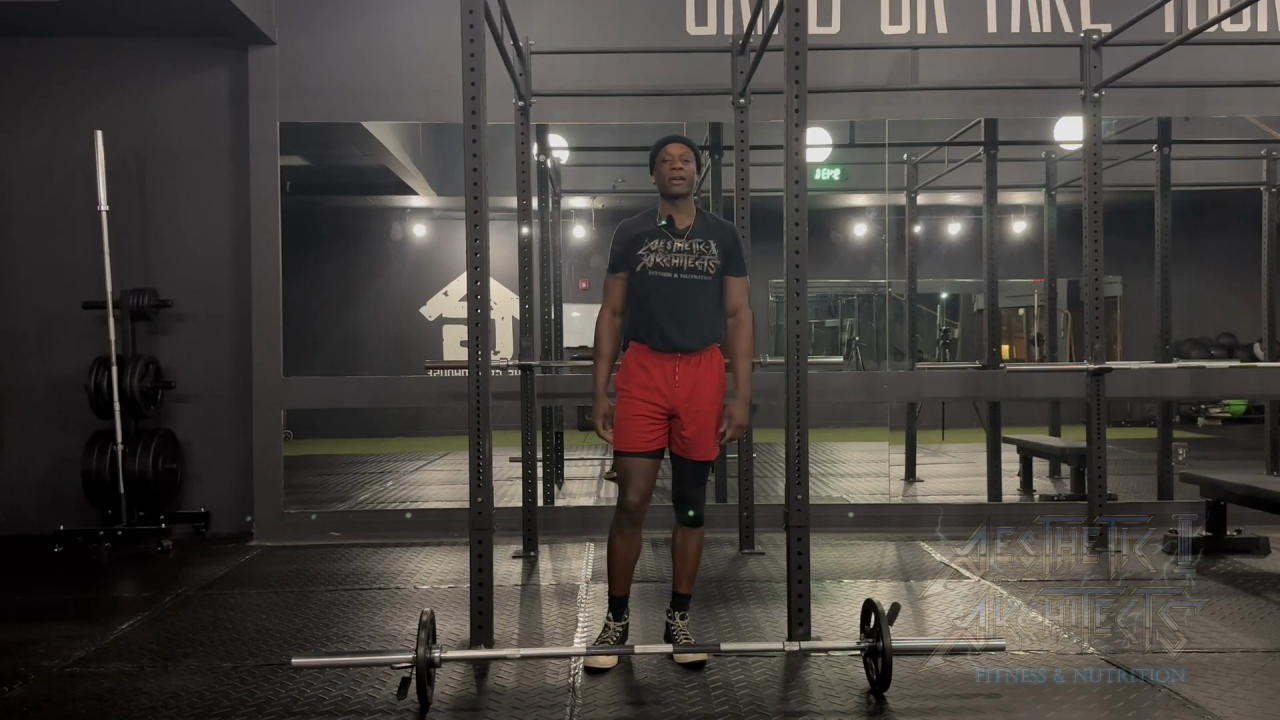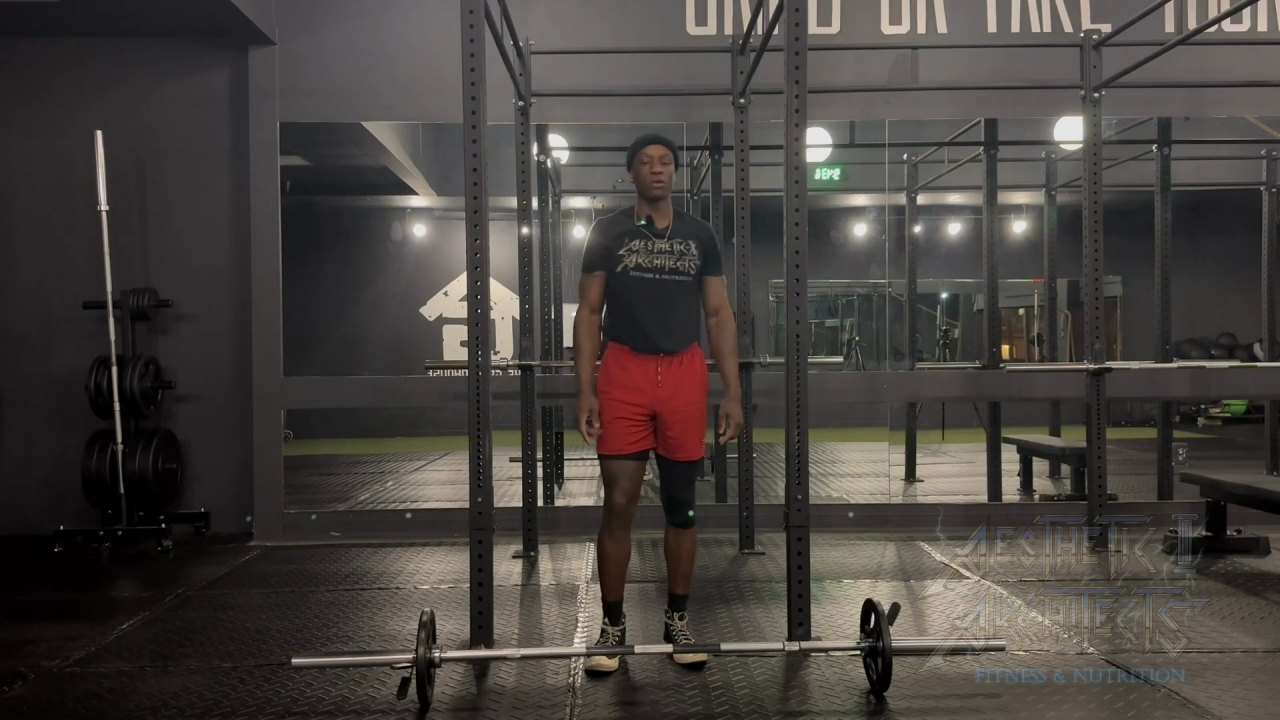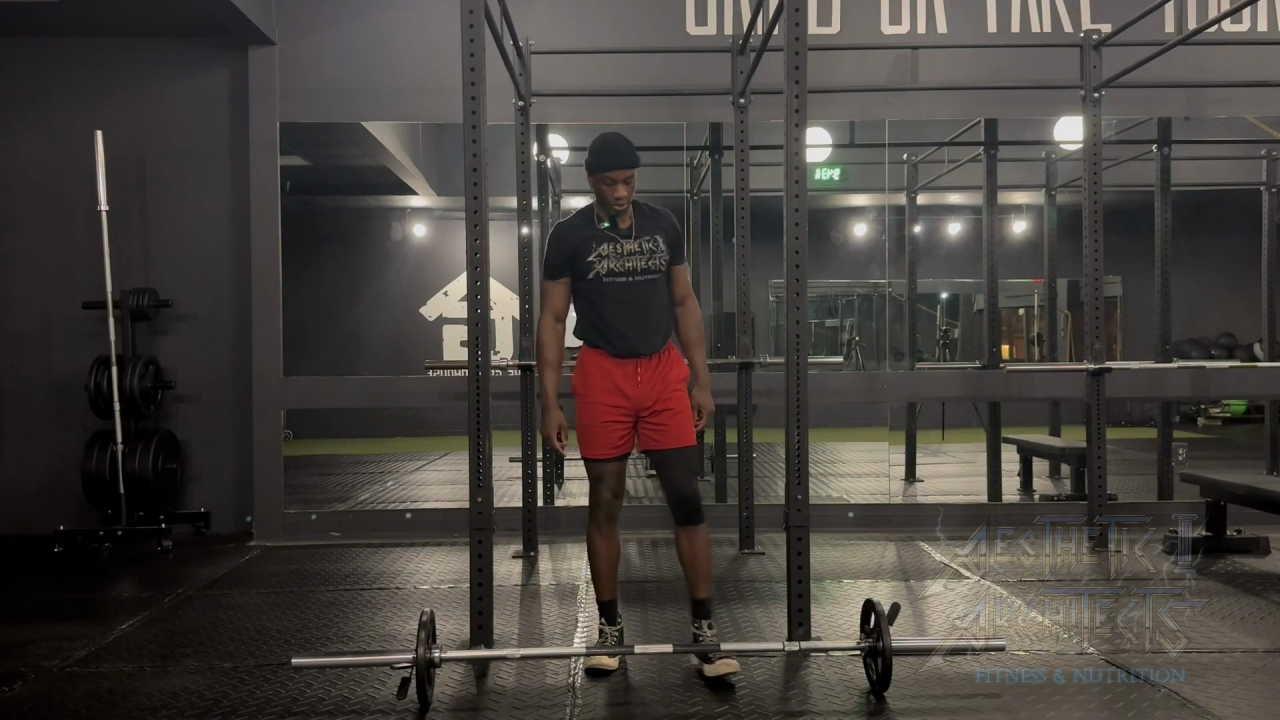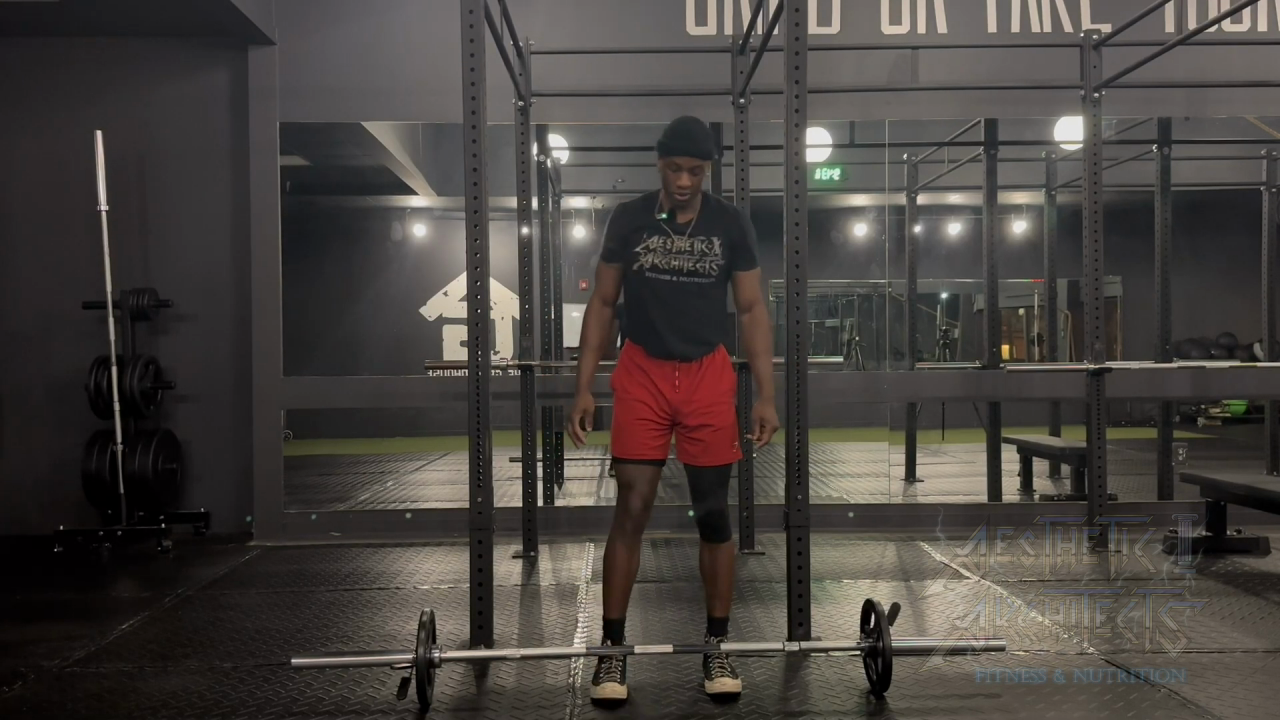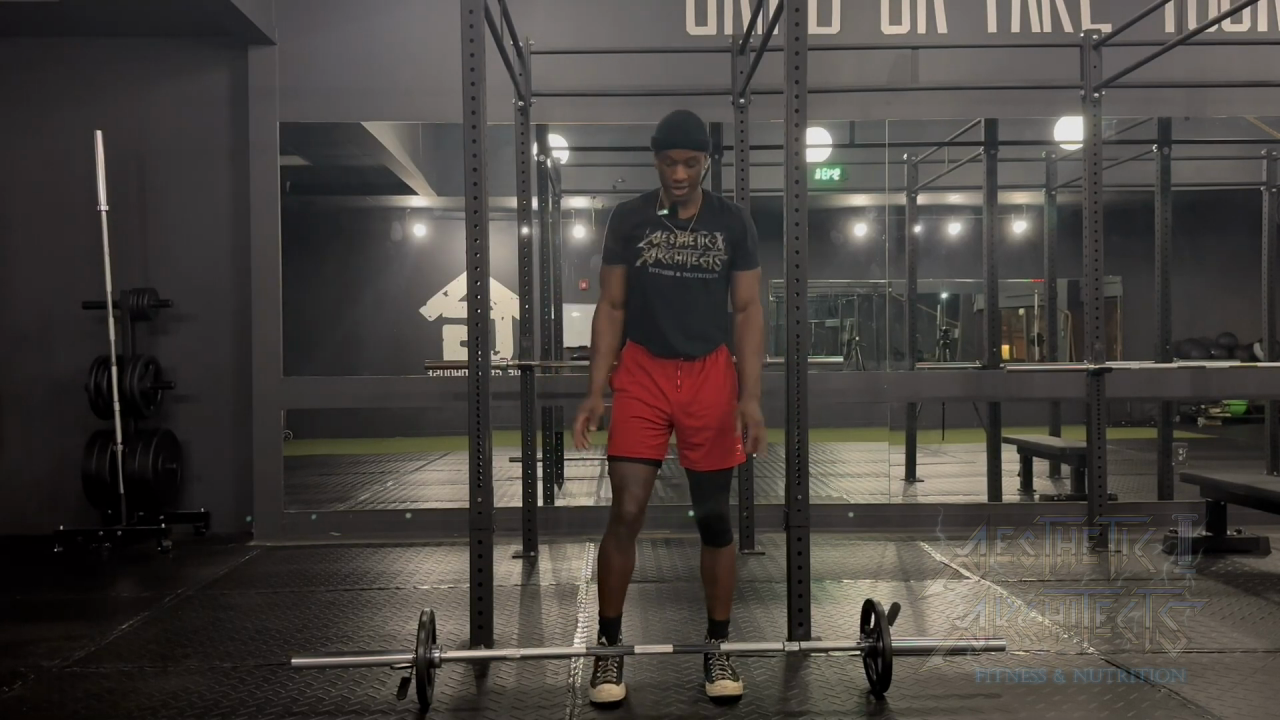
dt=1s
person 1, frame 1
left shoulder: (723, 235)
right shoulder: (631, 233)
left elbow: (739, 315)
right elbow: (611, 314)
left wrist: (741, 393)
right wrist: (601, 391)
left hip: (703, 375)
right hip: (644, 374)
left knee: (691, 504)
right knee: (631, 502)
left ankle: (678, 618)
right ankle: (616, 619)
person 1, frame 2
left shoulder: (700, 235)
right shoulder: (608, 232)
left elbow: (718, 314)
right elbow: (589, 312)
left wrist: (733, 391)
right wrist: (585, 388)
left hip: (685, 375)
right hip: (624, 374)
left knee: (681, 505)
right knee: (618, 505)
left ankle: (677, 619)
right ankle: (613, 624)
person 1, frame 3
left shoulder: (663, 225)
right shoulder: (569, 235)
left elbow: (684, 303)
right elbow: (552, 319)
left wrist: (702, 380)
right wrist: (551, 403)
left hip: (664, 371)
right hip: (602, 375)
left knee: (686, 499)
right knee: (605, 503)
left ankle: (703, 626)
right ankle: (610, 626)
person 1, frame 4
left shoulder: (731, 223)
right shoulder: (628, 219)
left elbow: (752, 310)
right elbow: (602, 304)
left wrist: (766, 395)
right wrist: (583, 386)
left hip: (708, 378)
right hip: (641, 376)
left knee: (713, 515)
right knee: (630, 513)
left ankle: (716, 646)
right ankle: (613, 647)
person 1, frame 5
left shoulder: (733, 222)
right shoulder: (628, 219)
left elbow: (747, 311)
right elbow: (611, 308)
left wrist: (750, 394)
right wrist: (595, 391)
left hip: (710, 378)
right hip: (642, 376)
left knee: (715, 518)
right knee: (626, 514)
left ankle: (717, 647)
right ankle: (608, 647)
